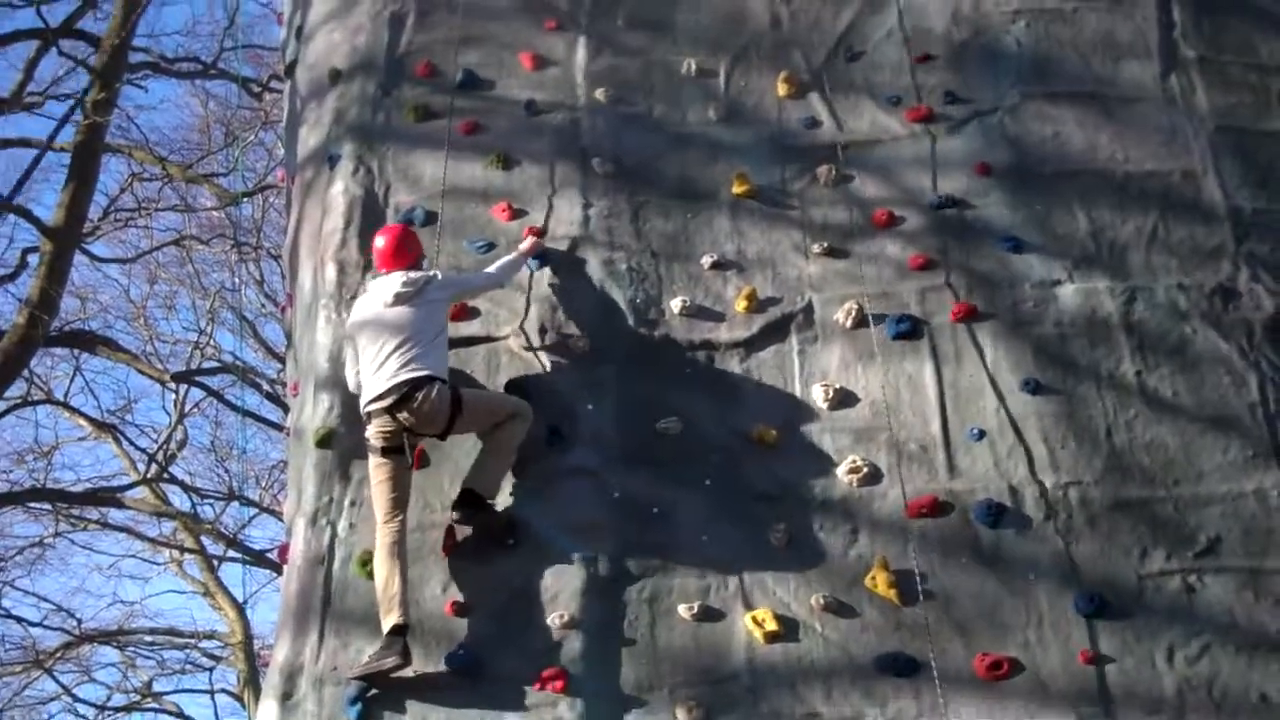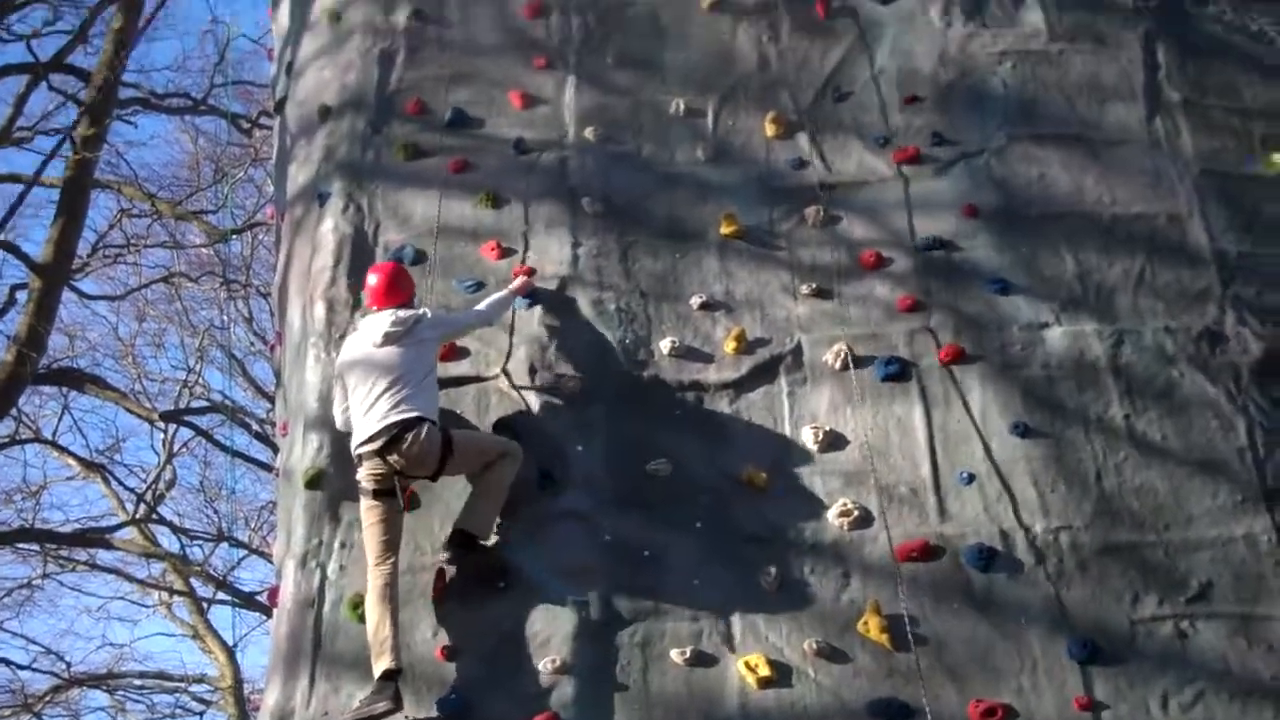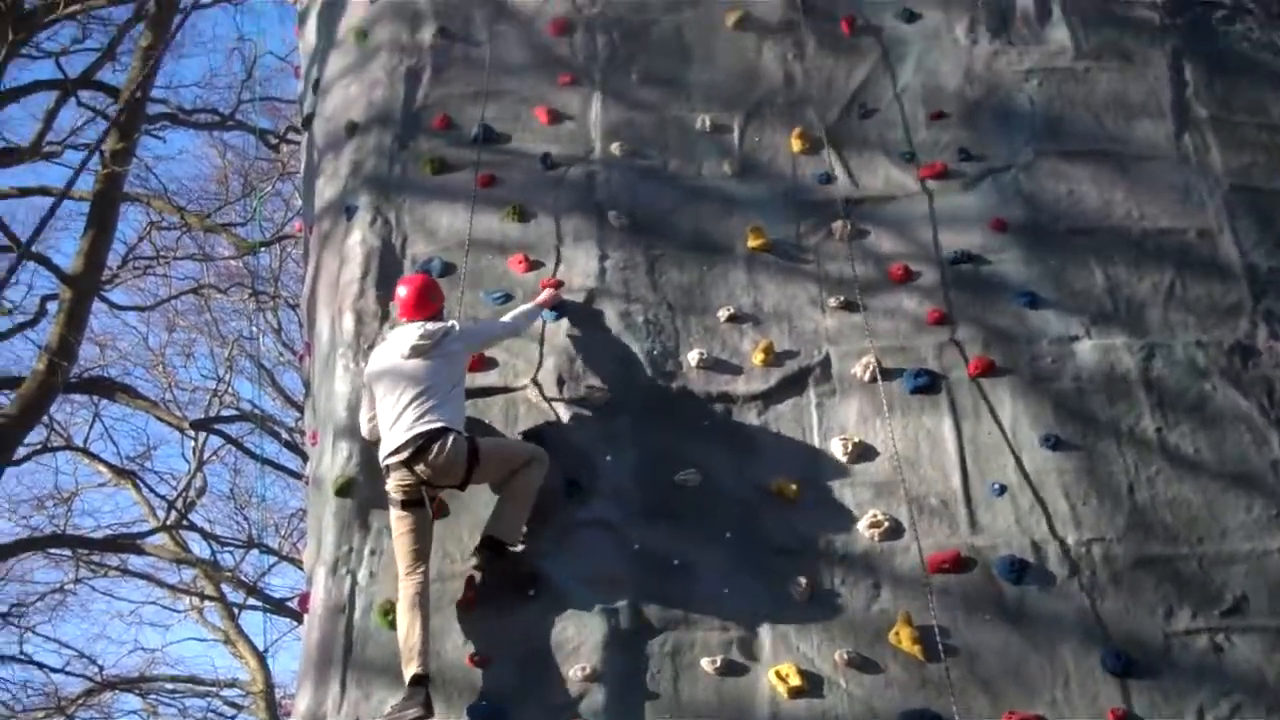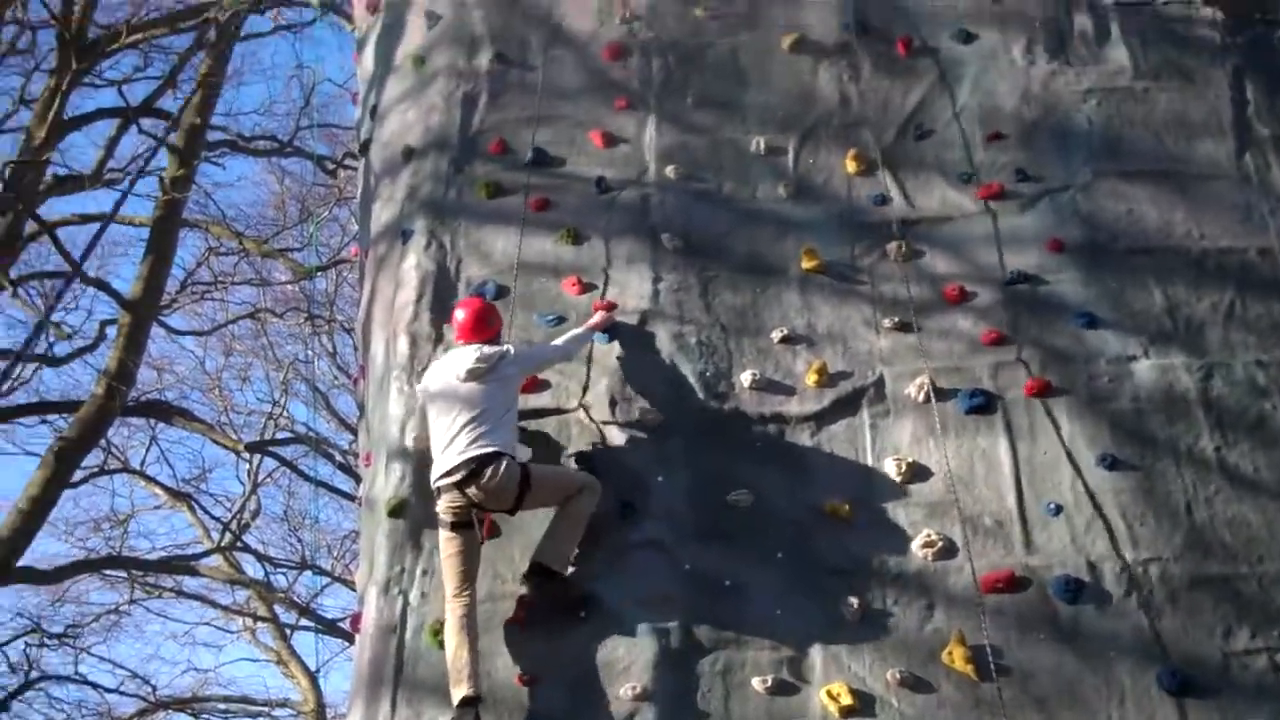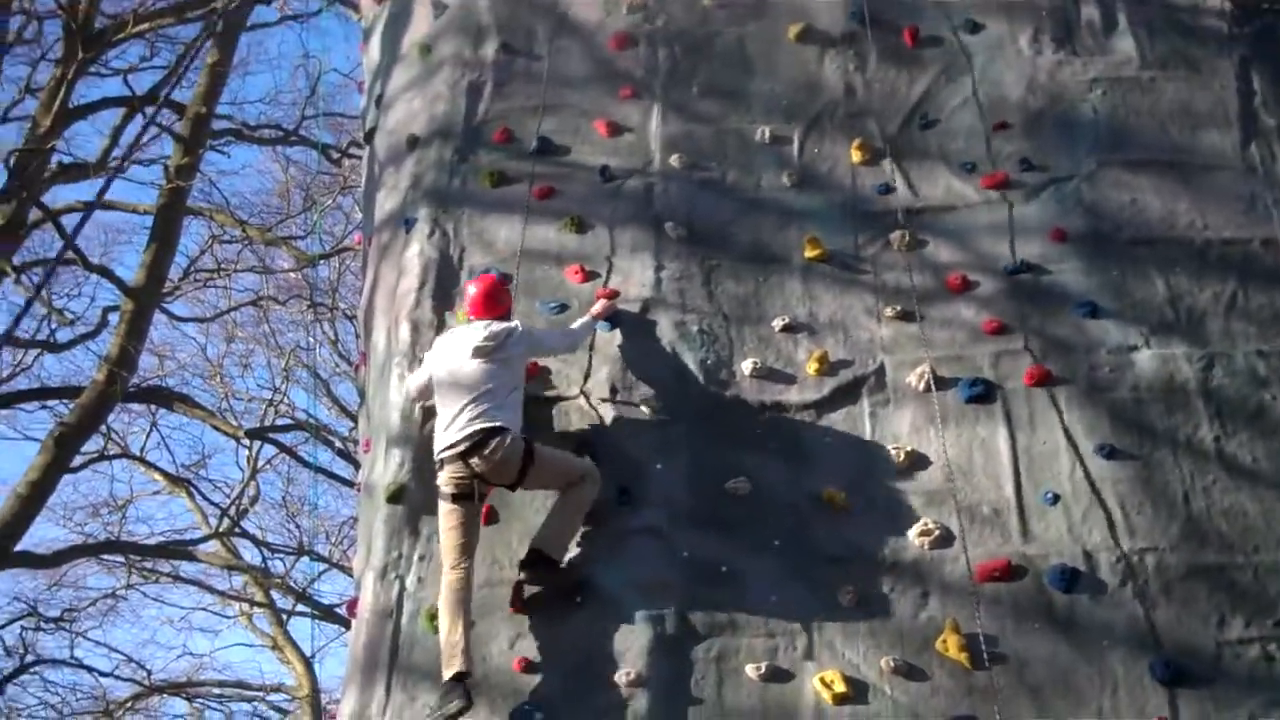
dt=0.1s
person 1, frame 1
left shoulder: (359, 308)
right shoulder: (434, 285)
left elbow: (354, 381)
right elbow: (492, 277)
right wrist: (523, 252)
left hip: (379, 418)
right hip: (425, 398)
left knee: (389, 528)
right knee: (517, 412)
left ankle: (395, 636)
right ankle: (473, 499)
person 1, frame 2
left shoulder: (349, 347)
right shoulder: (424, 324)
left elbow: (342, 420)
right elbow: (482, 315)
right wrist: (514, 290)
left hip: (370, 460)
right hip: (416, 440)
left knee: (381, 570)
right knee: (507, 452)
left ankle: (386, 680)
right ankle: (465, 539)
person 1, frame 3
left shoulder: (379, 355)
right shoulder: (452, 336)
left elbow: (368, 429)
right elbow: (508, 326)
right wrist: (540, 303)
left hip: (397, 471)
right hip: (442, 451)
left knee: (411, 579)
right knee: (534, 458)
right ankle: (496, 547)
person 1, frame 4
left shoulder: (433, 375)
right shoulder: (508, 359)
right elbow: (562, 349)
right wrist: (593, 325)
left hip: (449, 492)
right hip: (494, 473)
left knee: (459, 600)
right knee: (586, 487)
right ankle: (544, 572)
person 1, frame 5
left shoulder: (443, 345)
right shoulder: (516, 335)
left elbow: (412, 392)
right elbow: (570, 340)
right wrist: (594, 316)
left hip: (452, 462)
right hip: (498, 446)
left knee: (456, 570)
right knee: (585, 475)
left ankle: (456, 683)
right ankle: (541, 558)
